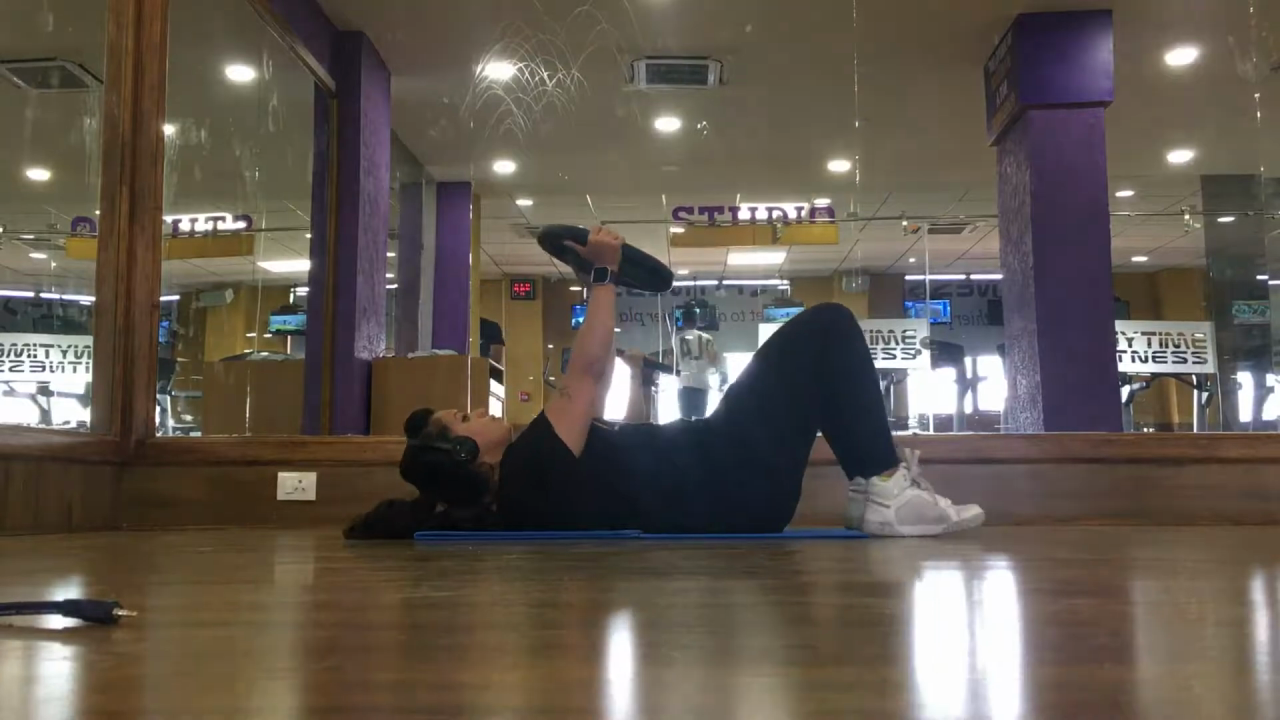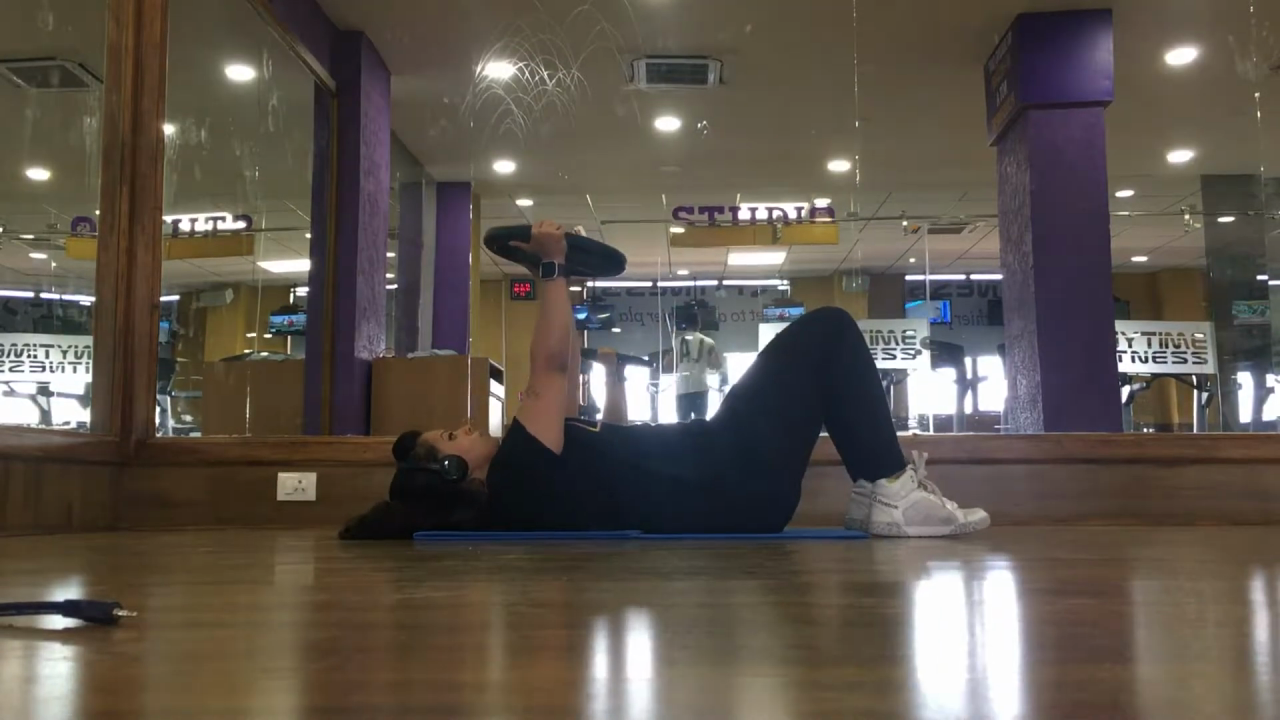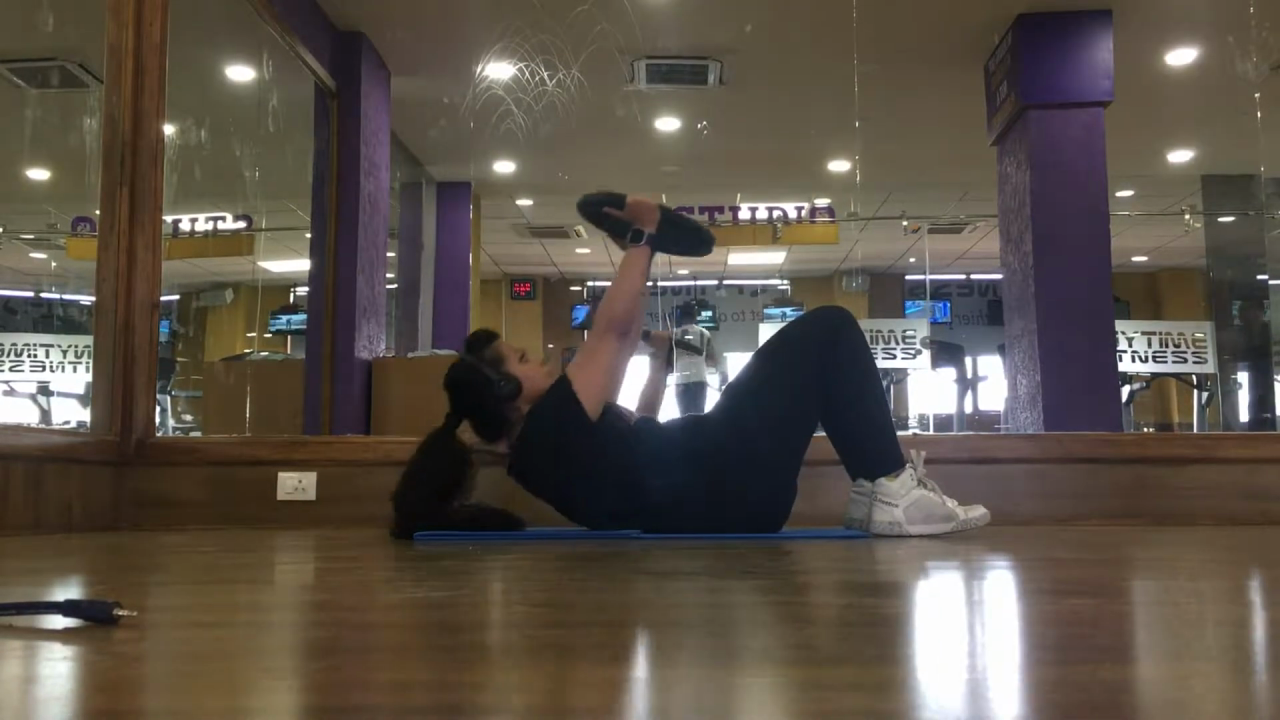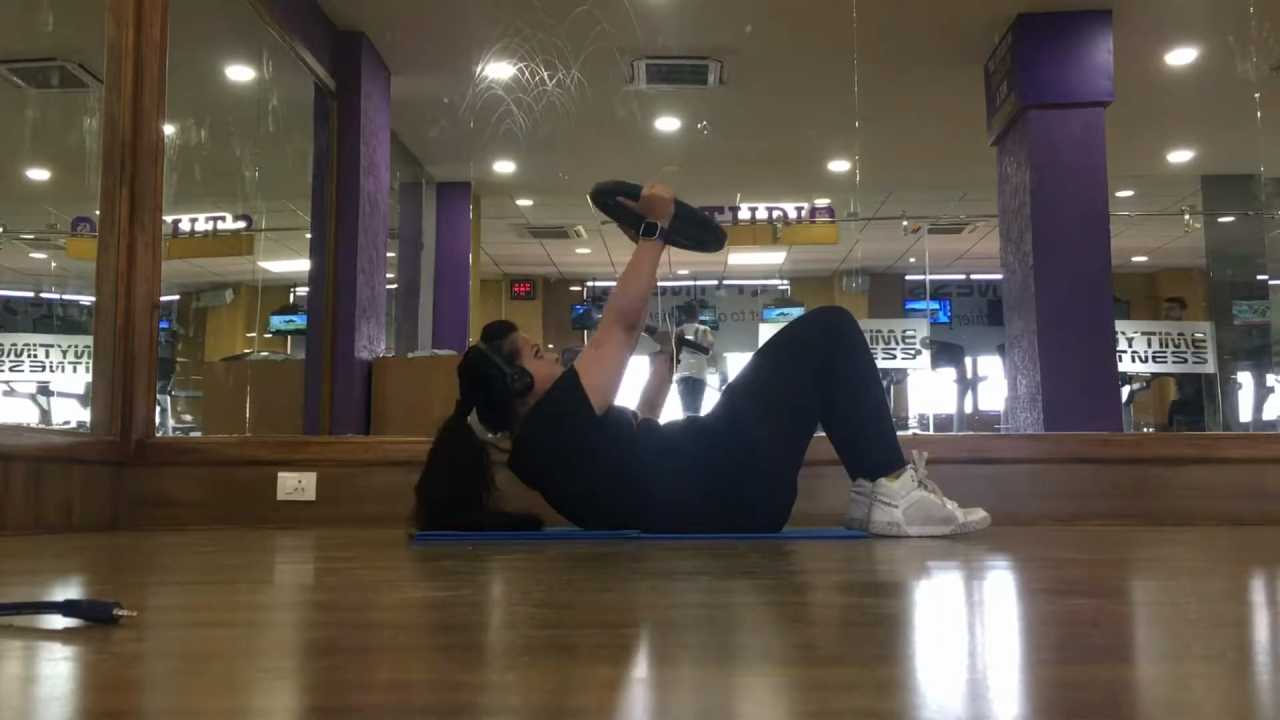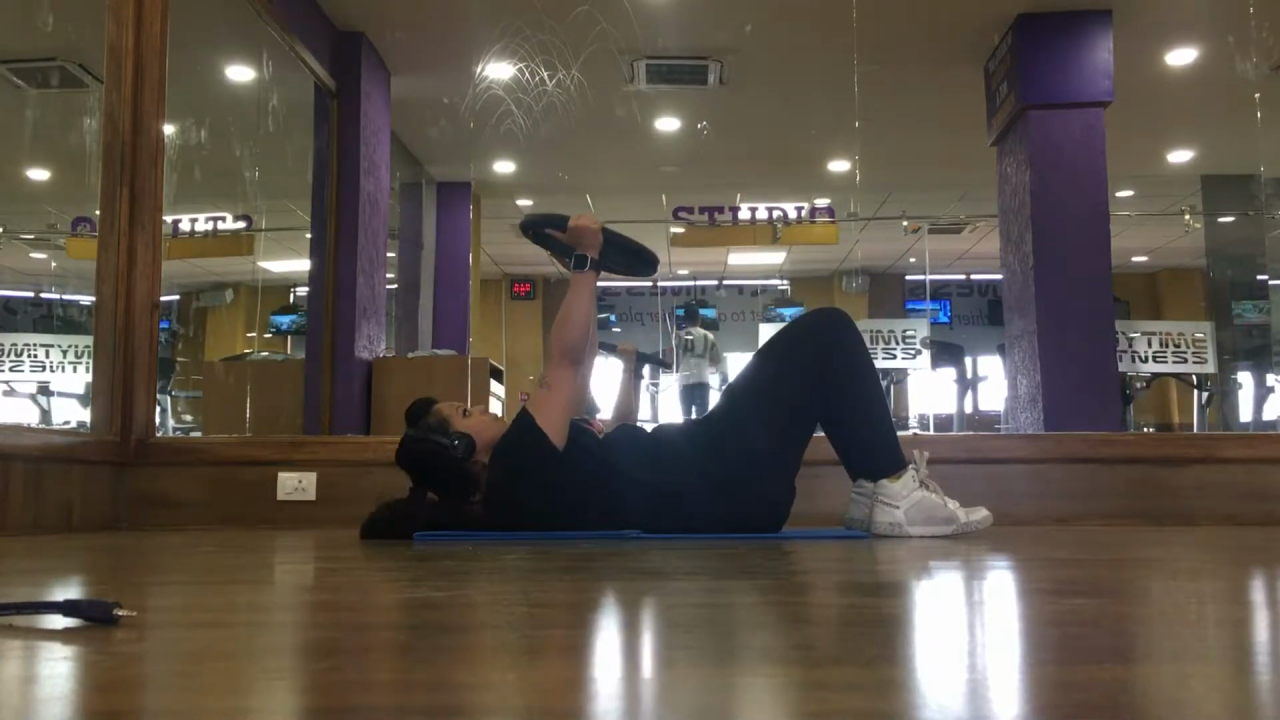
dt=1s
person 1, frame 1
left shoulder: (518, 489)
right shoulder: (532, 468)
right elbow: (586, 373)
left wrist: (636, 380)
right wrist: (604, 274)
left hip: (718, 482)
right hip: (736, 485)
left knee: (819, 348)
right knee: (828, 326)
left ankle: (870, 488)
right ankle: (887, 492)
person 1, frame 2
left shoulder: (513, 487)
right shoulder: (518, 476)
left elbow: (566, 399)
right elbow: (549, 369)
left wrist: (568, 295)
right wrist: (552, 267)
left hip: (715, 478)
right hip: (733, 486)
left knee: (820, 349)
right knee: (828, 330)
left ankle: (877, 488)
right ankle: (892, 496)
person 1, frame 3
left shoulder: (538, 447)
right shoulder: (548, 428)
right elbow: (611, 332)
left wrist: (660, 363)
right wrist: (642, 239)
left hip: (711, 491)
right hip: (728, 491)
left knee: (821, 346)
right knee: (829, 330)
left ankle: (876, 489)
right ankle: (891, 491)
person 1, frame 4
left shoulder: (541, 442)
right shoulder: (553, 421)
right elbow: (619, 325)
left wrist: (665, 360)
right wrist: (655, 228)
left hip: (714, 497)
right hip: (730, 491)
left knee: (820, 352)
right knee: (829, 329)
left ankle: (876, 490)
right ankle: (891, 491)
person 1, frame 5
left shoulder: (513, 484)
right shoulder: (518, 466)
right elbow: (565, 364)
left wrist: (631, 374)
right wrist: (585, 261)
left hip: (708, 484)
right hip: (724, 487)
left knee: (819, 346)
right knee: (826, 331)
left ankle: (878, 488)
right ankle: (891, 492)
